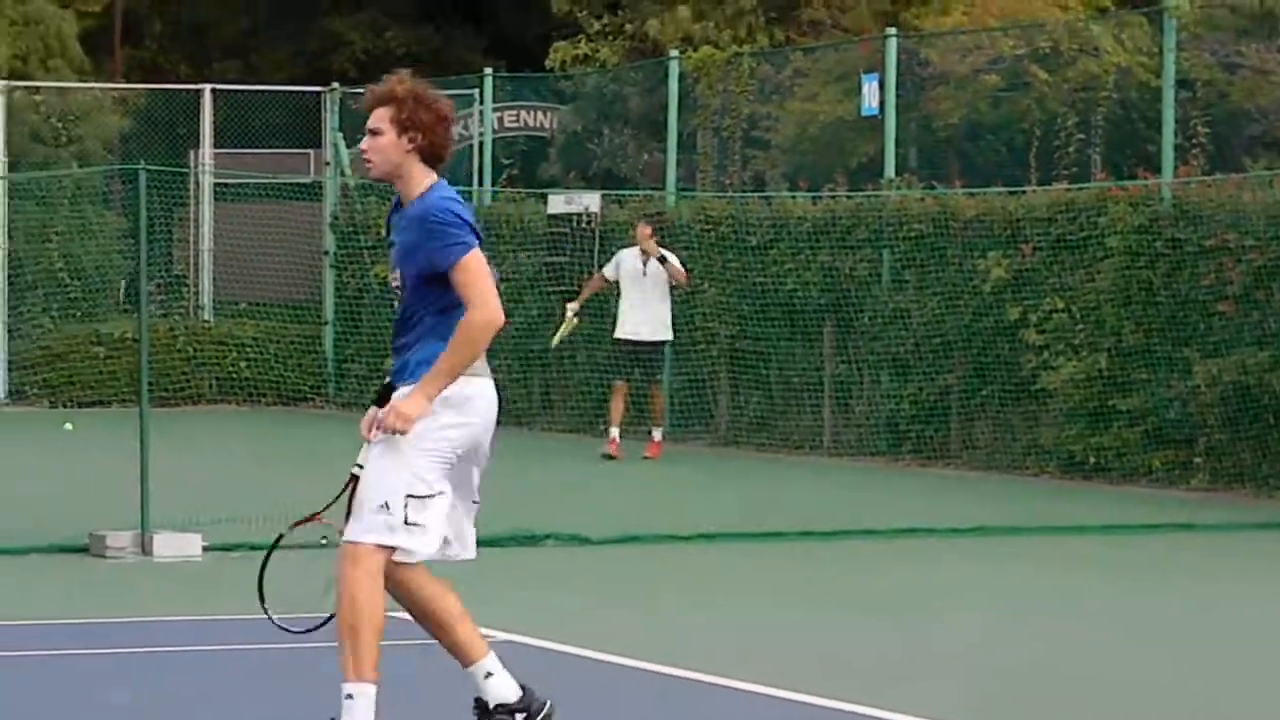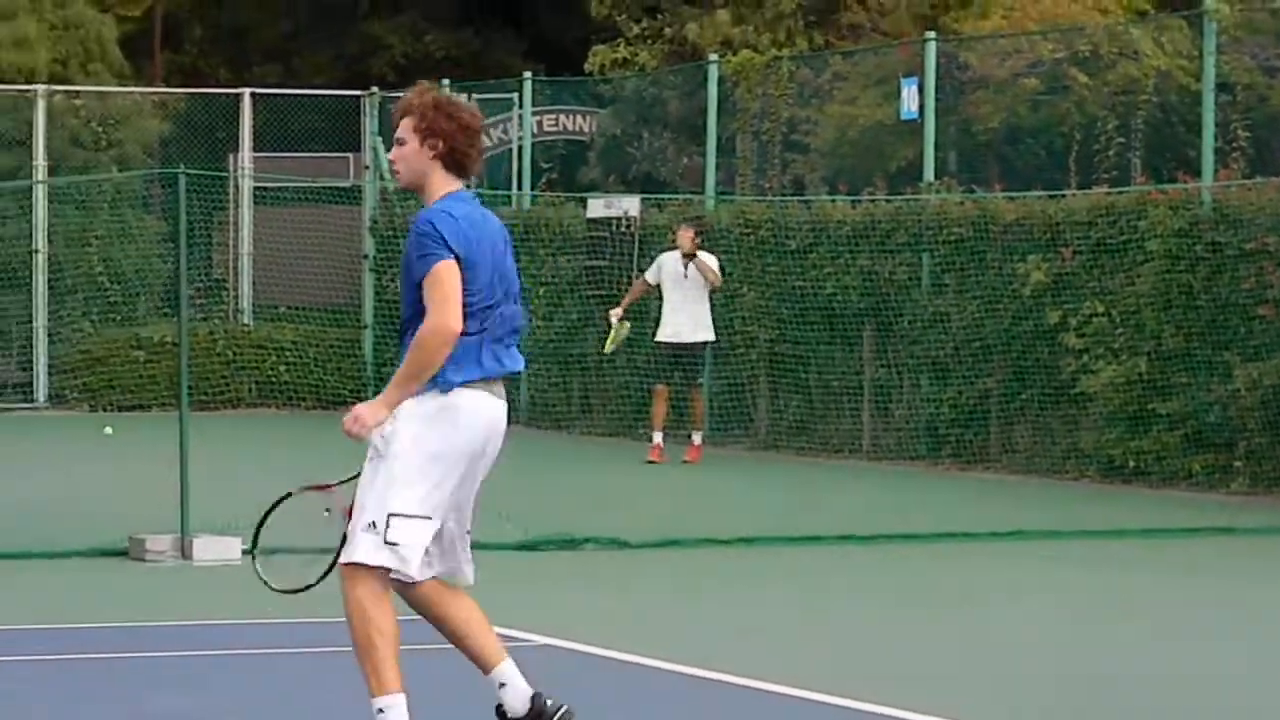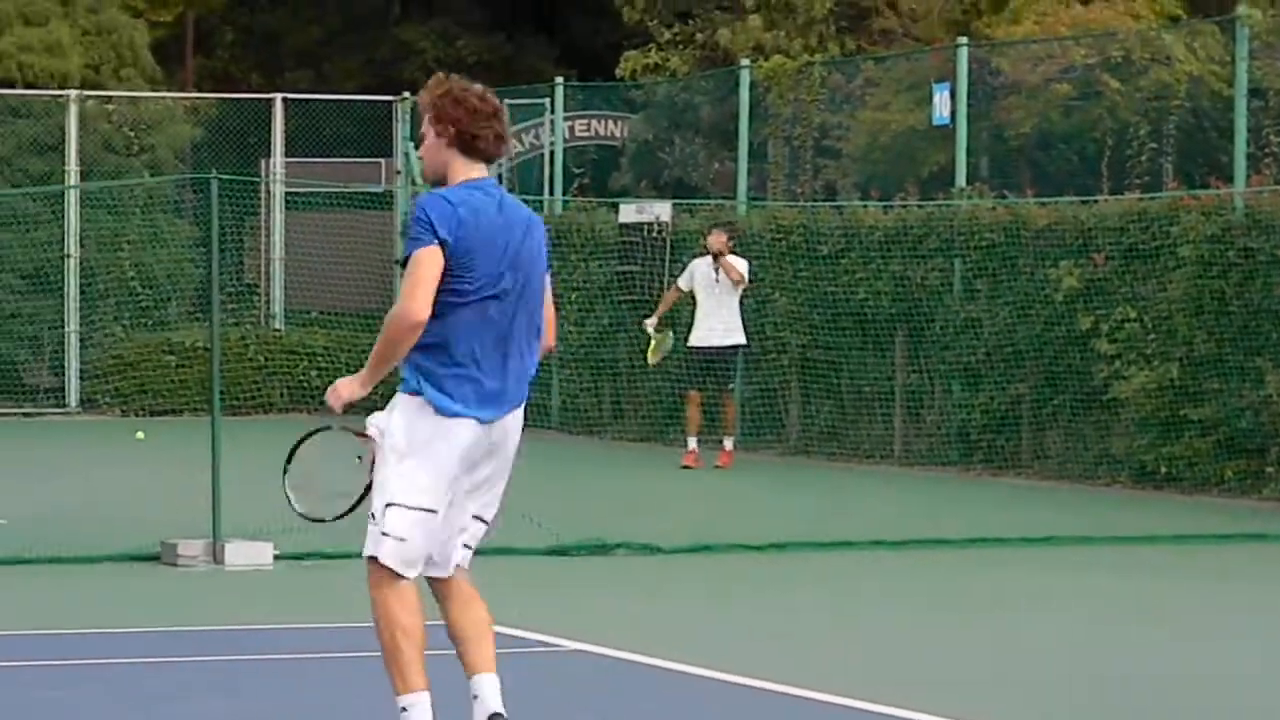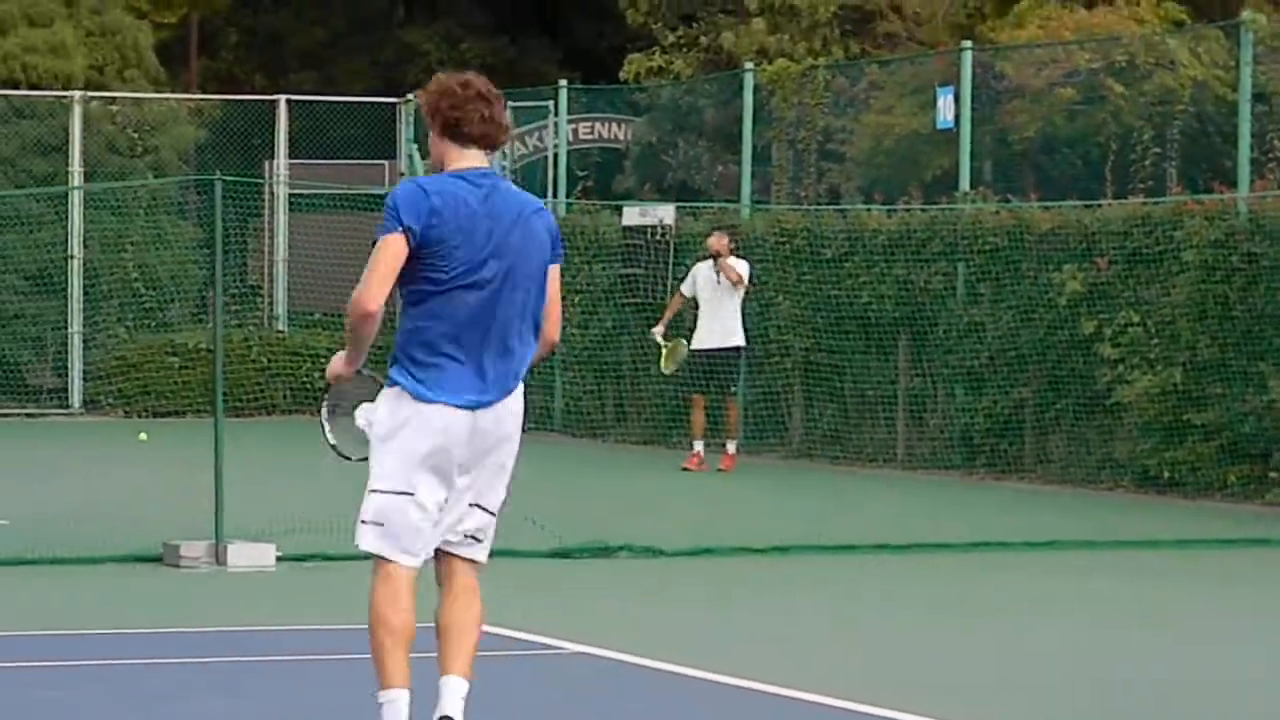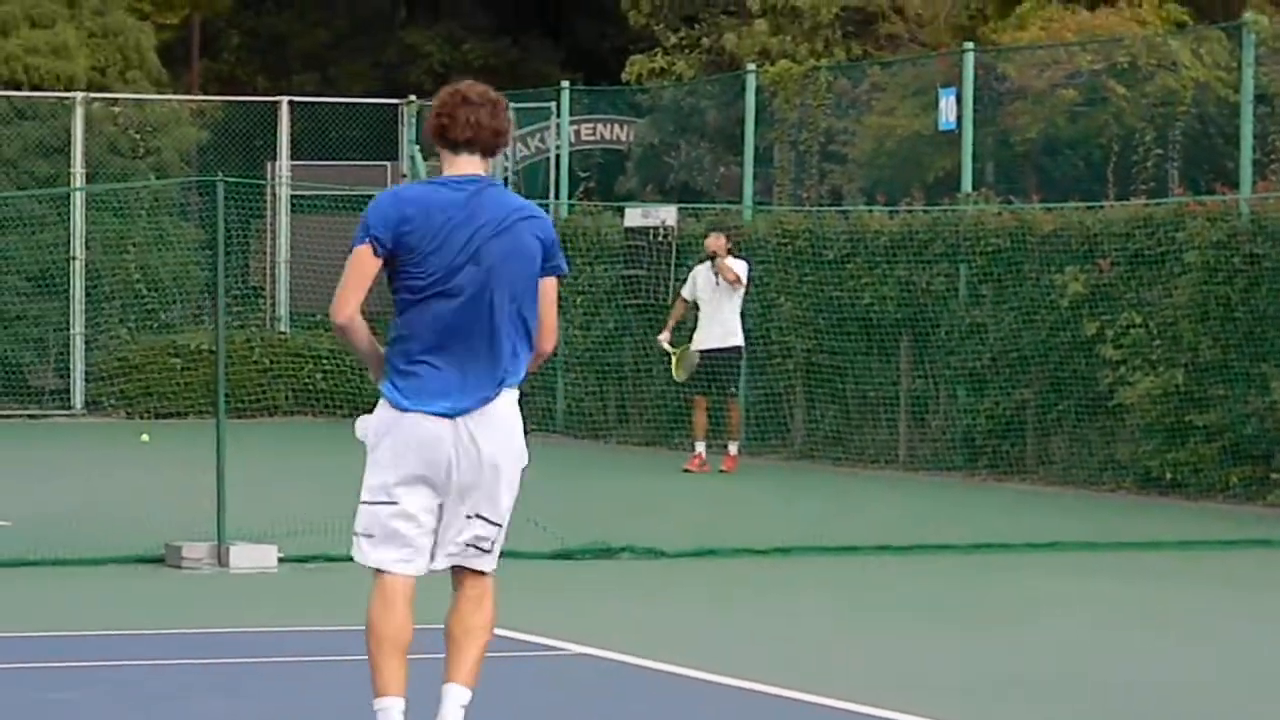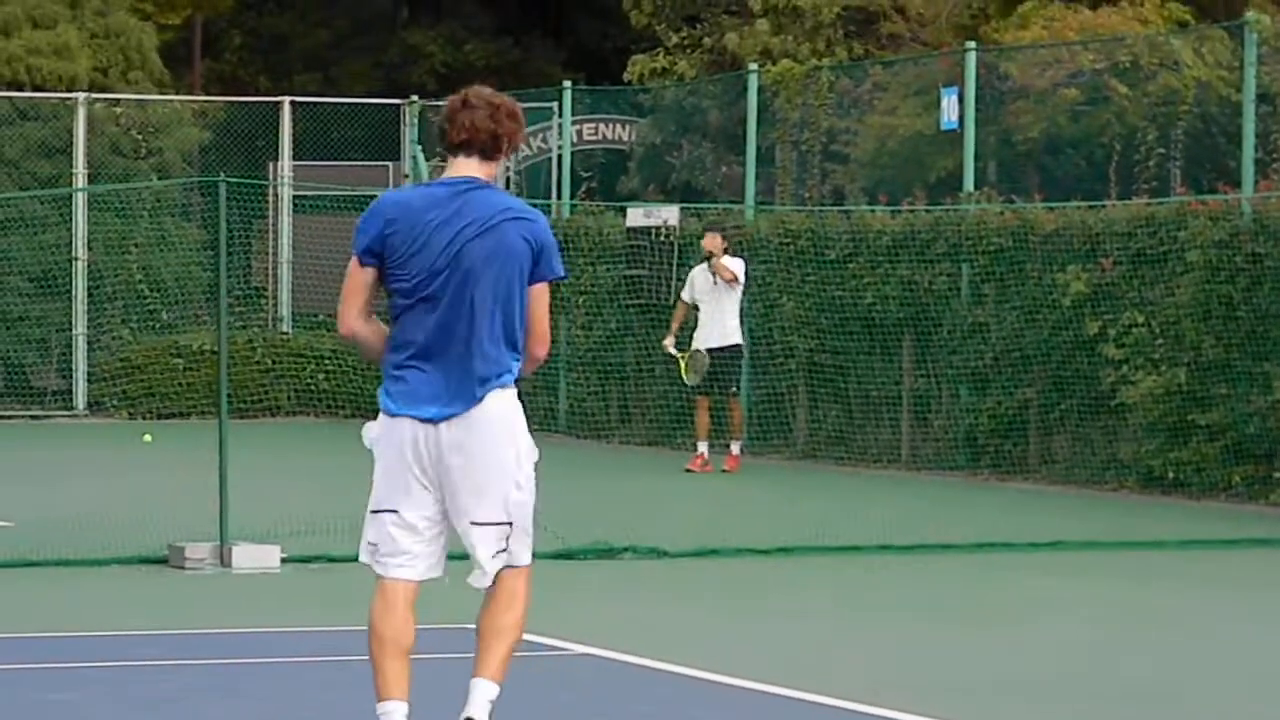
dt=0.1s
person 1, frame 1
left shoulder: (437, 213)
right shoulder: (407, 215)
left elbow: (486, 313)
left wrist: (420, 397)
right wrist: (388, 399)
left hip: (446, 402)
right hip: (436, 402)
left knee: (362, 555)
right knee: (404, 568)
person 1, frame 2
left shoulder: (439, 223)
right shoulder: (483, 224)
left elbow: (444, 327)
left wrist: (384, 403)
left hip: (437, 415)
right hip: (482, 417)
left knee: (363, 572)
right knee: (428, 578)
person 1, frame 3
left shoulder: (437, 208)
right shoulder: (530, 221)
left elbow: (415, 311)
right elbow: (546, 335)
left wrist: (363, 380)
left hip: (436, 411)
right hip: (503, 418)
left knee: (391, 573)
right knee: (448, 573)
person 1, frame 4
left shoulder: (416, 198)
right shoulder: (537, 215)
left elbow: (368, 301)
right elbow: (549, 331)
left wrist: (352, 359)
left hip: (420, 403)
right hip: (499, 411)
left knee: (394, 565)
right knee: (458, 565)
person 1, frame 5
left shoulder: (395, 206)
right shoulder: (535, 224)
left elbow: (345, 312)
right elbow: (544, 342)
left wrist: (380, 360)
left hip: (410, 411)
right hip: (493, 418)
left knee: (393, 578)
right knee: (475, 577)
person 1, frame 6
left shoulder: (388, 211)
right shoulder: (529, 226)
left elbow: (353, 325)
right elbow: (537, 349)
left hip: (406, 416)
right hip: (487, 415)
left knee: (396, 581)
right knee: (509, 577)
person 2, frame 1
left shoulder: (667, 258)
right shoulder: (623, 256)
left elbow: (683, 281)
right elbow: (600, 278)
left wrist: (659, 256)
right wrist: (578, 302)
left hip: (655, 335)
right hip: (626, 334)
left knee: (655, 387)
right knee: (619, 386)
left ankle: (656, 439)
right ankle: (613, 440)
person 2, frame 2
left shoulder: (708, 260)
right shoulder: (665, 259)
left elbow: (715, 282)
right elbow: (643, 283)
left wrist: (691, 254)
right wrist: (621, 307)
left hip: (696, 337)
right hip: (667, 336)
left knee: (695, 390)
right knee: (660, 390)
left ankle: (696, 443)
right ankle: (657, 445)
person 2, frame 3
left shoulder: (739, 263)
right shoulder: (697, 265)
left elbow: (738, 280)
right elbow: (676, 290)
left wrist: (718, 255)
right wrist: (656, 315)
left hip: (727, 341)
right hip: (699, 341)
left knee: (727, 396)
right knee: (693, 396)
left ankle: (728, 448)
right ankle: (692, 450)
person 2, frame 4
left shoulder: (741, 265)
right shoulder: (699, 269)
left elbow: (735, 279)
right elbow: (681, 296)
left wrist: (717, 255)
right wrist: (663, 323)
left hip: (728, 344)
right hip: (701, 344)
left knee: (730, 398)
right knee: (697, 399)
left ankle: (731, 452)
right ankle: (697, 453)
person 2, frame 5
left shoulder: (739, 265)
right shoulder: (698, 272)
left elbow: (731, 278)
right elbow: (683, 300)
left wrist: (715, 255)
right wrist: (668, 329)
left hip: (728, 344)
right hip: (701, 345)
left knee: (731, 399)
right knee: (699, 400)
left ankle: (732, 453)
right ankle: (699, 455)
person 2, frame 6
left shoulder: (736, 263)
right shoulder: (696, 273)
left elbow: (727, 276)
right elbow: (684, 304)
left wrist: (711, 255)
right wrist: (672, 334)
left hip: (728, 343)
right hip: (702, 345)
left knee: (732, 399)
right knee: (701, 400)
left ankle: (735, 451)
right ankle: (702, 455)
